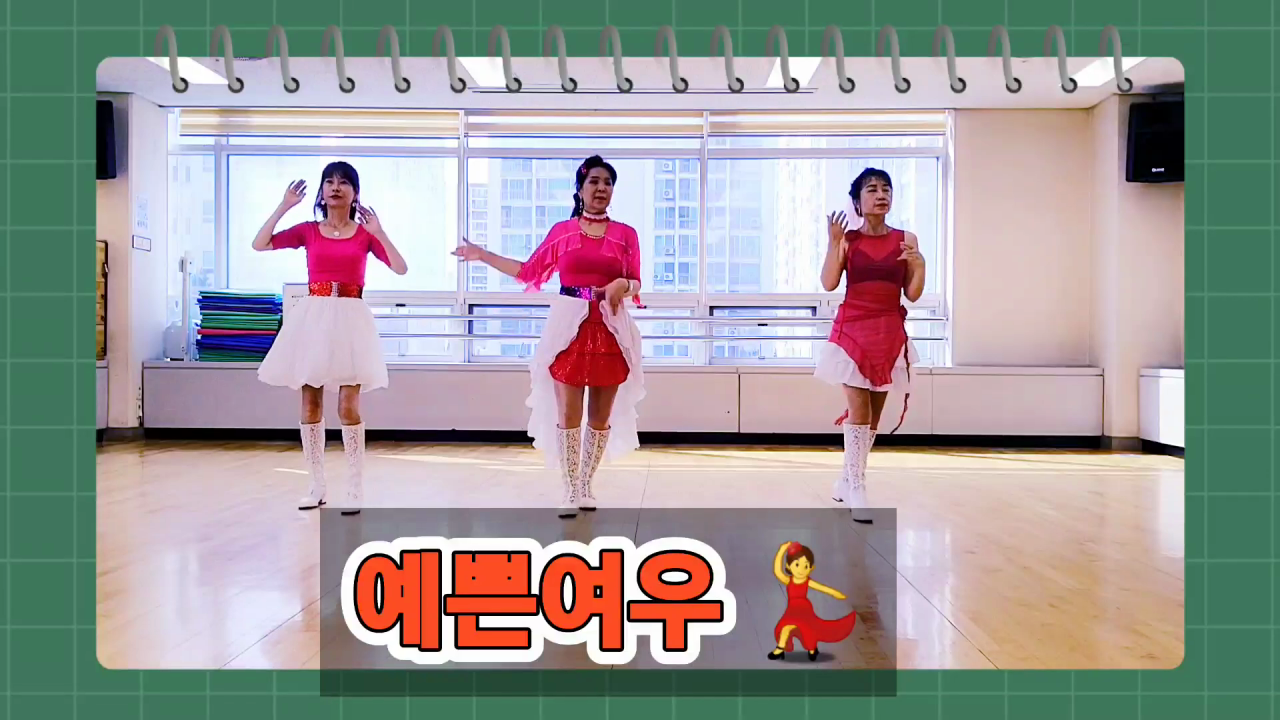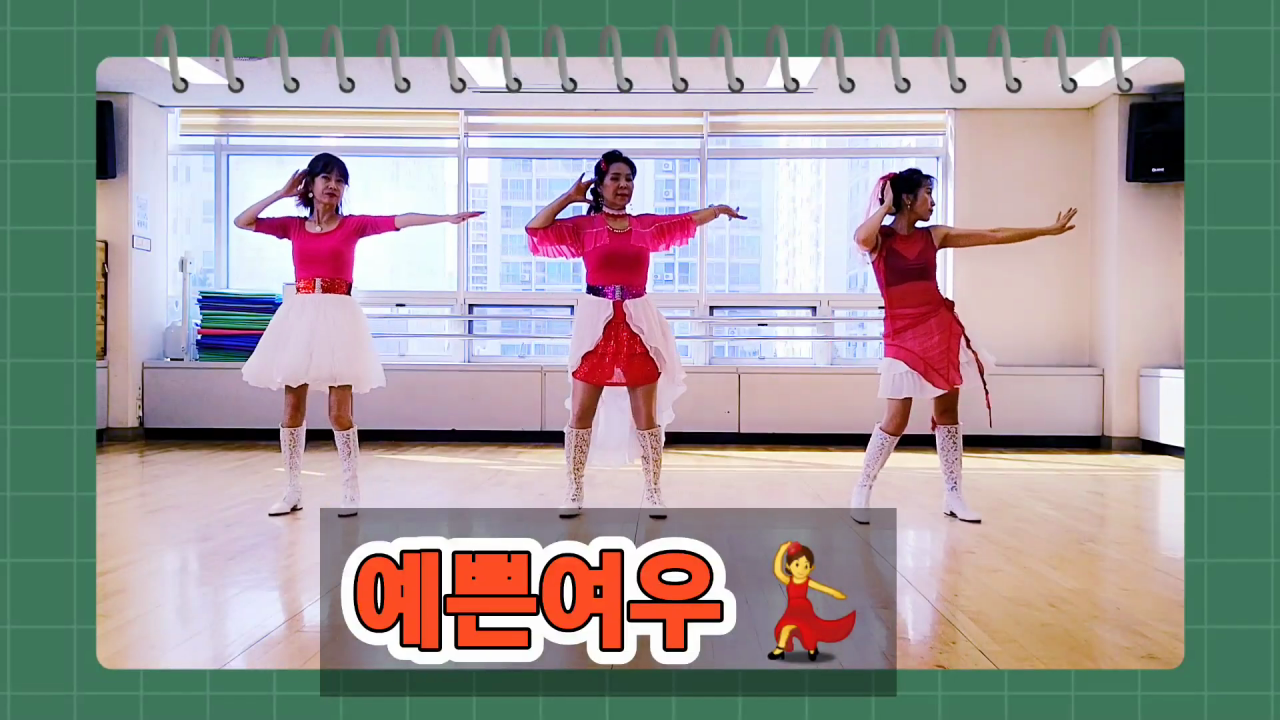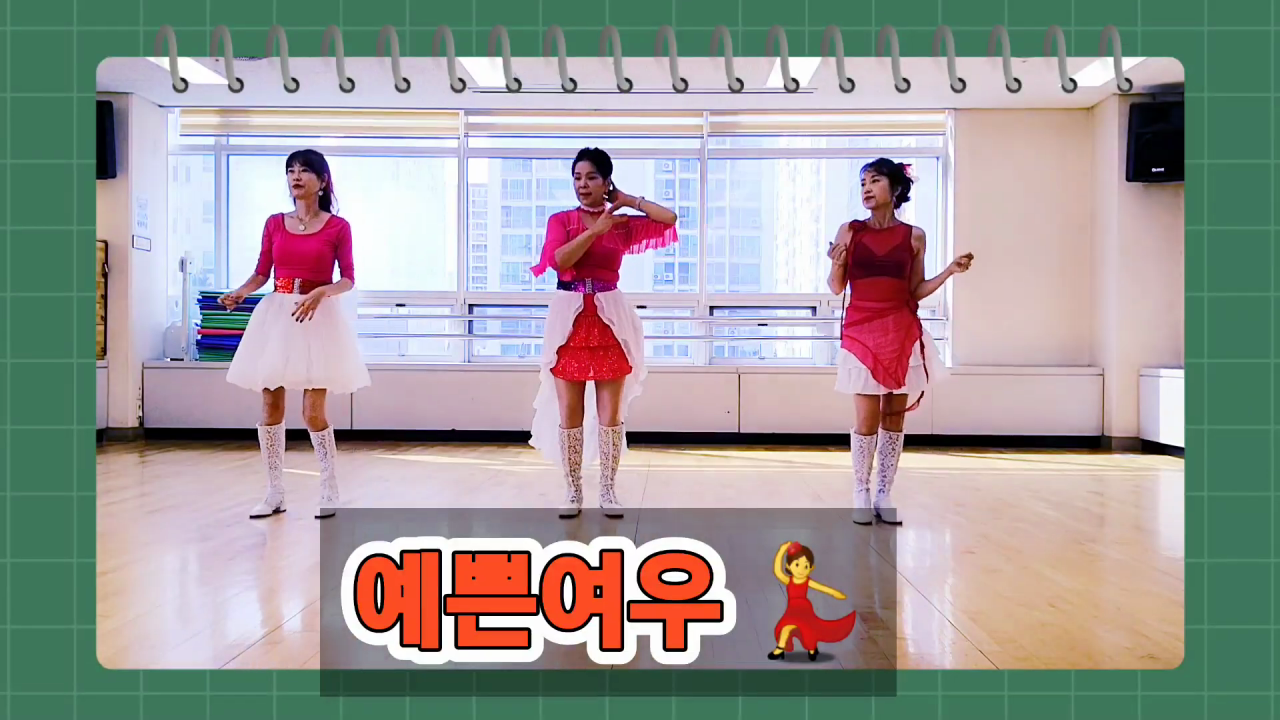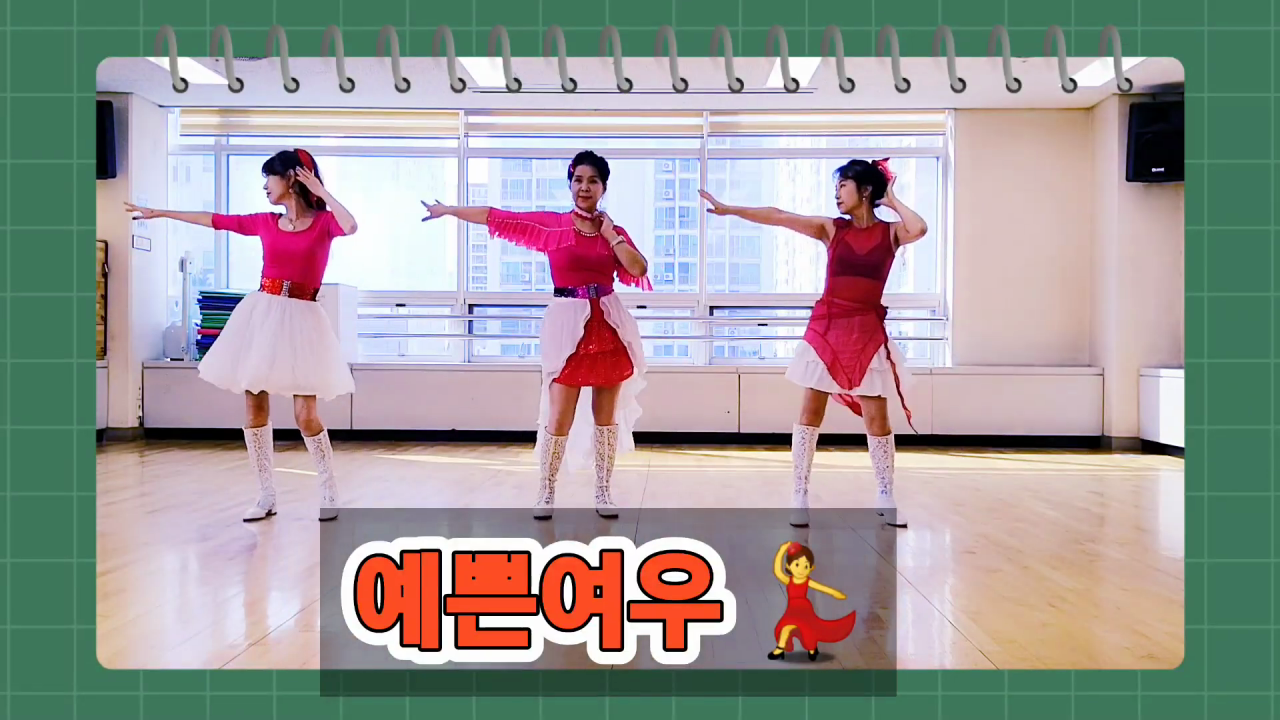
dt=0.7s
person 1, frame 1
left shoulder: (626, 234)
right shoulder: (562, 231)
left elbow: (633, 281)
right elbow: (531, 271)
left wrist: (622, 285)
right wrist: (482, 255)
left hip: (609, 329)
right hip: (570, 325)
left knee: (601, 418)
right knee: (567, 416)
left ankle: (584, 485)
right ankle: (569, 489)
person 1, frame 2
left shoulder: (648, 226)
right shoulder: (583, 228)
left elbow: (688, 220)
right elbow: (535, 229)
left wrist: (720, 209)
right wrist: (570, 196)
left hip: (638, 324)
right hip: (596, 324)
left knee: (646, 417)
right knee: (581, 414)
left ankle: (652, 492)
right ankle: (574, 491)
person 1, frame 3
left shoulder: (624, 224)
right shoulder: (561, 221)
left elbow: (669, 220)
right elbow: (557, 259)
left wrist: (628, 201)
right wrist: (596, 226)
left hip: (611, 320)
right hip: (570, 320)
left knee: (610, 414)
right knee: (569, 415)
left ankle: (608, 490)
right ankle: (573, 491)
person 1, frame 4
left shoulder: (615, 233)
right shoulder: (549, 225)
left elbow: (639, 269)
right elbow: (495, 217)
left wrist: (609, 234)
right wrist: (446, 210)
left hip: (609, 325)
right hip: (568, 323)
left knee: (606, 416)
right knee: (558, 419)
left ankle: (603, 491)
right ankle: (546, 492)
person 2, frame 1
left shoulder: (366, 235)
right shoulder: (308, 231)
left elbow: (401, 268)
right elbow: (260, 244)
left wrist: (379, 231)
right wrist: (285, 206)
left hip: (349, 318)
right hip: (312, 317)
left knee: (348, 408)
right knee: (310, 406)
left ankle: (354, 488)
right ankle: (317, 485)
person 2, frame 2
left shoulder: (354, 225)
right shoulder: (293, 226)
left elbow: (401, 220)
right elbow: (242, 222)
left wrist: (448, 218)
right wrist: (281, 194)
left hip: (338, 316)
right hip: (299, 317)
left knee: (339, 413)
right knee: (292, 408)
left ankle: (350, 492)
right ankle: (293, 491)
person 2, frame 3
left shoulder: (338, 227)
right shoulder: (275, 223)
left elbow: (348, 280)
right elbow: (261, 273)
left wrist: (318, 293)
right wrist: (240, 292)
left hip: (318, 318)
right hip: (276, 316)
left knee: (313, 413)
right knee: (270, 408)
left ankle: (329, 491)
right ankle: (275, 492)
person 2, frame 4
left shoulder: (324, 222)
right shoulder: (265, 223)
left elbow: (351, 227)
right elbow: (214, 220)
left wrist: (321, 191)
right wrist: (158, 213)
left hip: (300, 319)
right hip: (260, 316)
left knee: (306, 417)
right knee: (255, 409)
left ankle: (329, 491)
right ankle: (266, 494)
person 3, frame 1
left shoulder: (906, 240)
right shoulder: (846, 240)
left elbow: (913, 294)
right elbow: (829, 283)
left wrist: (917, 266)
right wrist: (838, 237)
left hip: (891, 333)
right hip: (851, 331)
left knee: (873, 420)
right knee: (857, 414)
left ankle: (846, 482)
right ankle: (856, 490)
person 3, frame 2
left shoulder: (934, 235)
right shoulder: (879, 238)
left elbow: (994, 236)
right elbow: (861, 238)
left wrist: (1050, 230)
right wrist: (885, 206)
left hip: (942, 332)
right hip: (904, 337)
left knee: (948, 415)
right knee: (895, 421)
left ankle: (953, 495)
right ankle: (862, 489)
person 3, frame 3
left shoulder: (913, 235)
right shoulder: (849, 231)
left elbow: (919, 290)
right elbow: (837, 287)
left wrist: (951, 269)
right wrist: (834, 261)
left hip: (903, 330)
right hip: (861, 331)
left knee: (893, 417)
right knee: (867, 419)
left ankle: (883, 494)
right ankle: (862, 493)
person 3, frame 4
left shoulder: (891, 232)
right shoulder: (830, 228)
left elbow: (920, 229)
right elbow: (776, 216)
left wrist: (893, 202)
right wrist: (728, 209)
left hip: (868, 332)
right hip: (827, 329)
left knee: (877, 419)
right knee: (810, 413)
left ankle: (886, 496)
right ankle: (799, 493)
